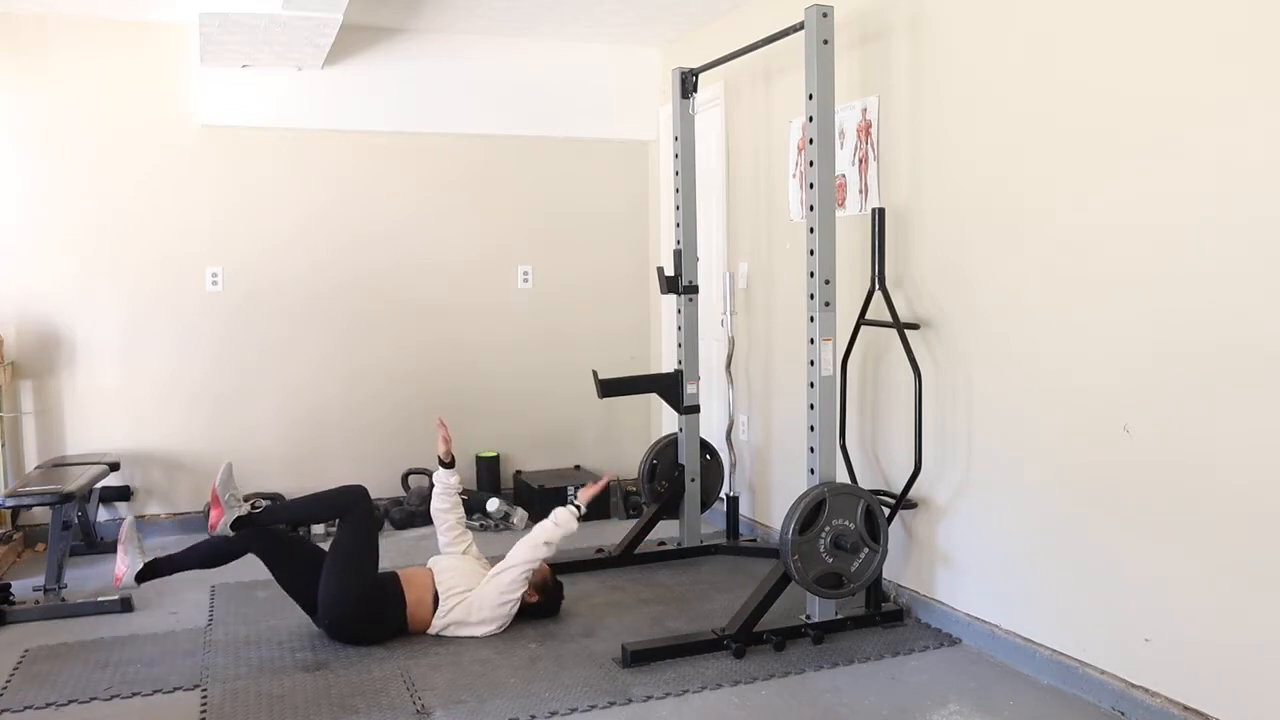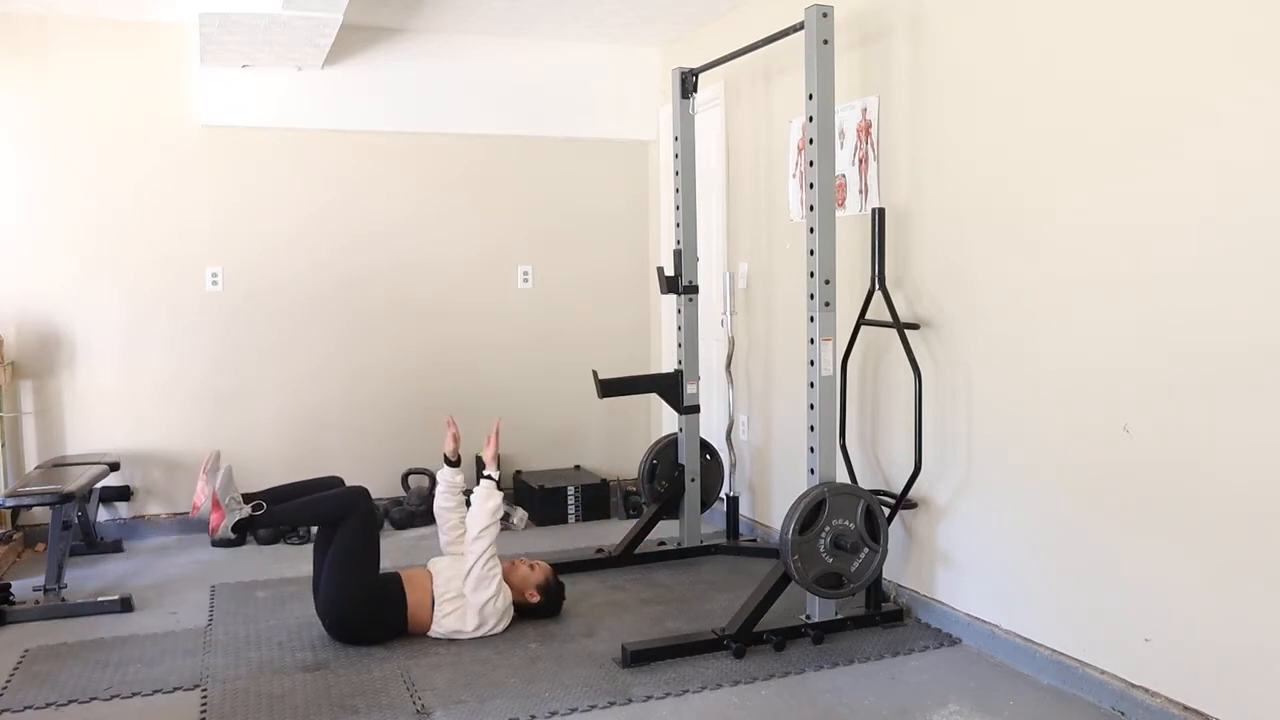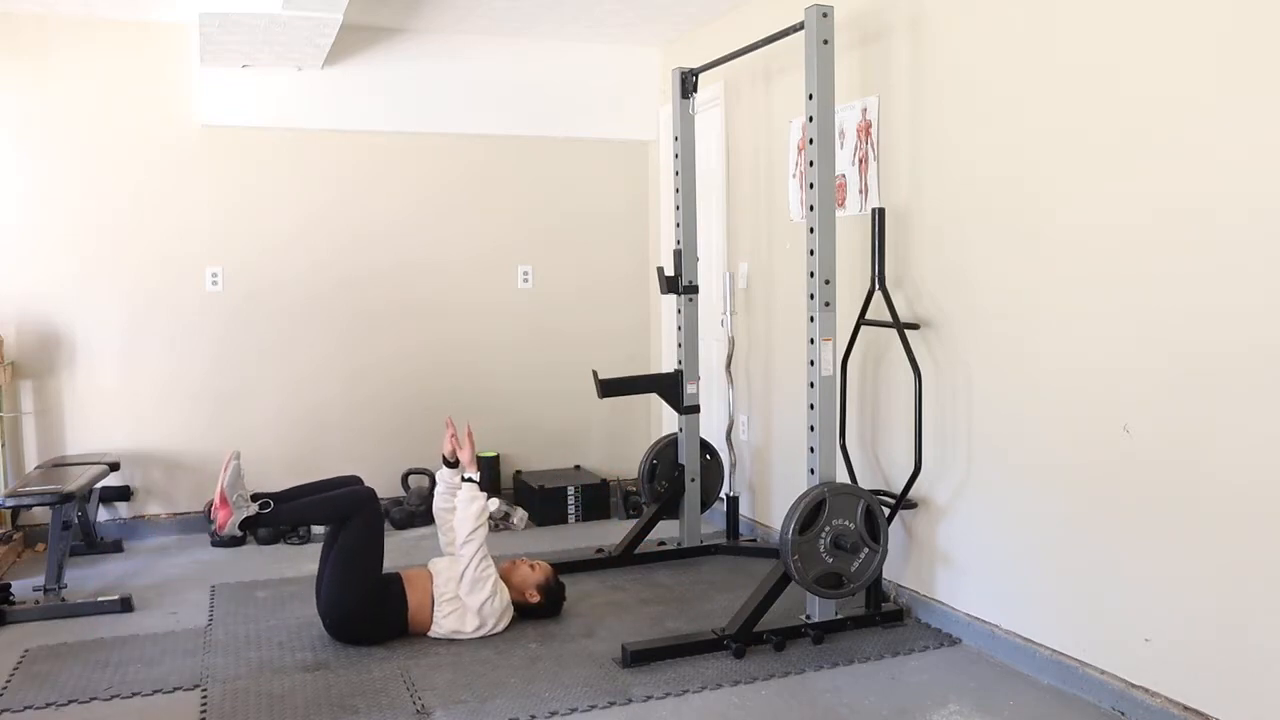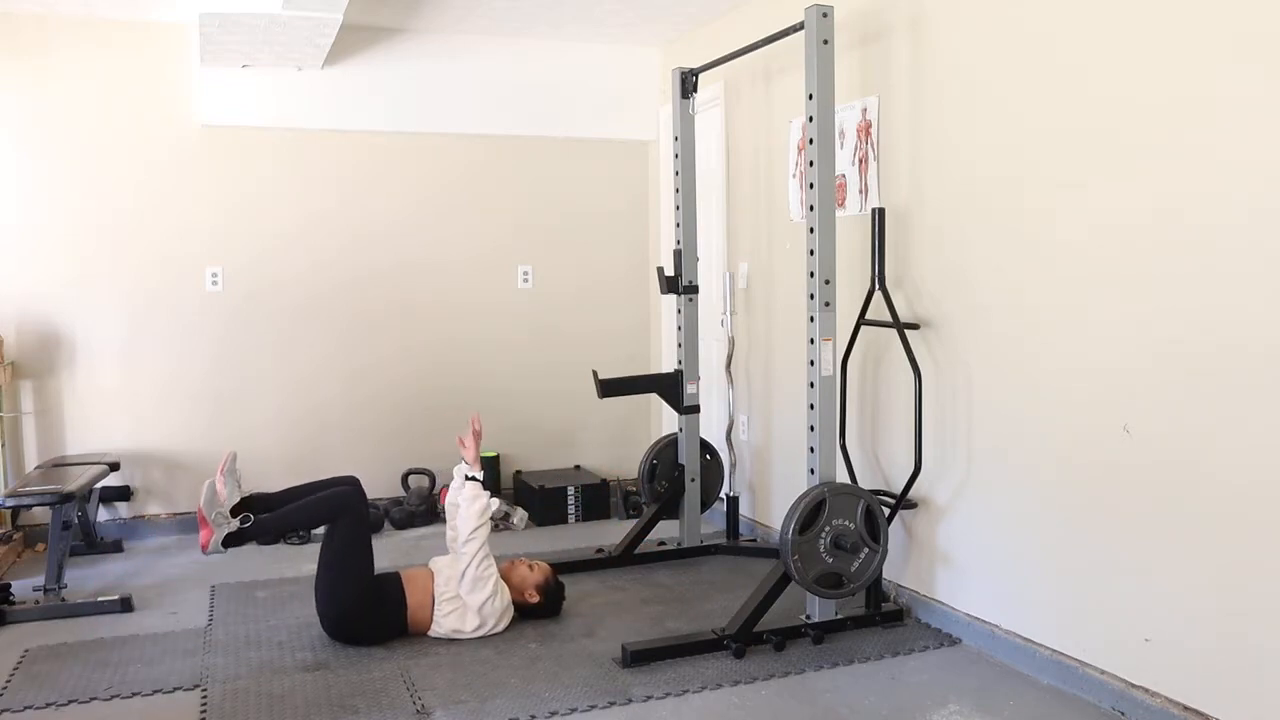
dt=0.5s
person 1, frame 1
left shoulder: (499, 606)
right shoulder: (478, 569)
left elbow: (529, 552)
right elbow: (450, 524)
left wrist: (575, 507)
right wrist: (446, 462)
left hip: (358, 615)
right hip: (349, 605)
left knee: (357, 498)
right knee: (261, 538)
left ankle: (240, 519)
right ankle: (141, 570)
person 1, frame 2
left shoulder: (495, 606)
right shoulder: (474, 573)
left elbow: (481, 537)
right elbow: (454, 527)
left wrist: (491, 471)
right wrist: (451, 462)
left hip: (355, 614)
right hip: (350, 603)
left knee: (358, 499)
right knee: (332, 486)
left ankle: (240, 521)
right ankle: (237, 508)
person 1, frame 3
left shoulder: (493, 606)
right shoulder: (482, 580)
left elbow: (471, 542)
right elbow: (452, 529)
left wrist: (470, 473)
right wrist: (450, 463)
left hip: (355, 614)
right hip: (348, 601)
left knee: (363, 498)
right knee: (353, 485)
left ankle: (247, 518)
right ankle: (250, 505)
person 1, frame 4
left shoulder: (494, 605)
right shoulder: (485, 579)
left elbow: (474, 540)
right elbow: (459, 526)
left wrist: (475, 471)
right wrist: (465, 464)
left hip: (355, 615)
right hip: (355, 601)
left knee: (345, 502)
right knee: (349, 487)
left ankle: (231, 533)
right ankle: (241, 505)
